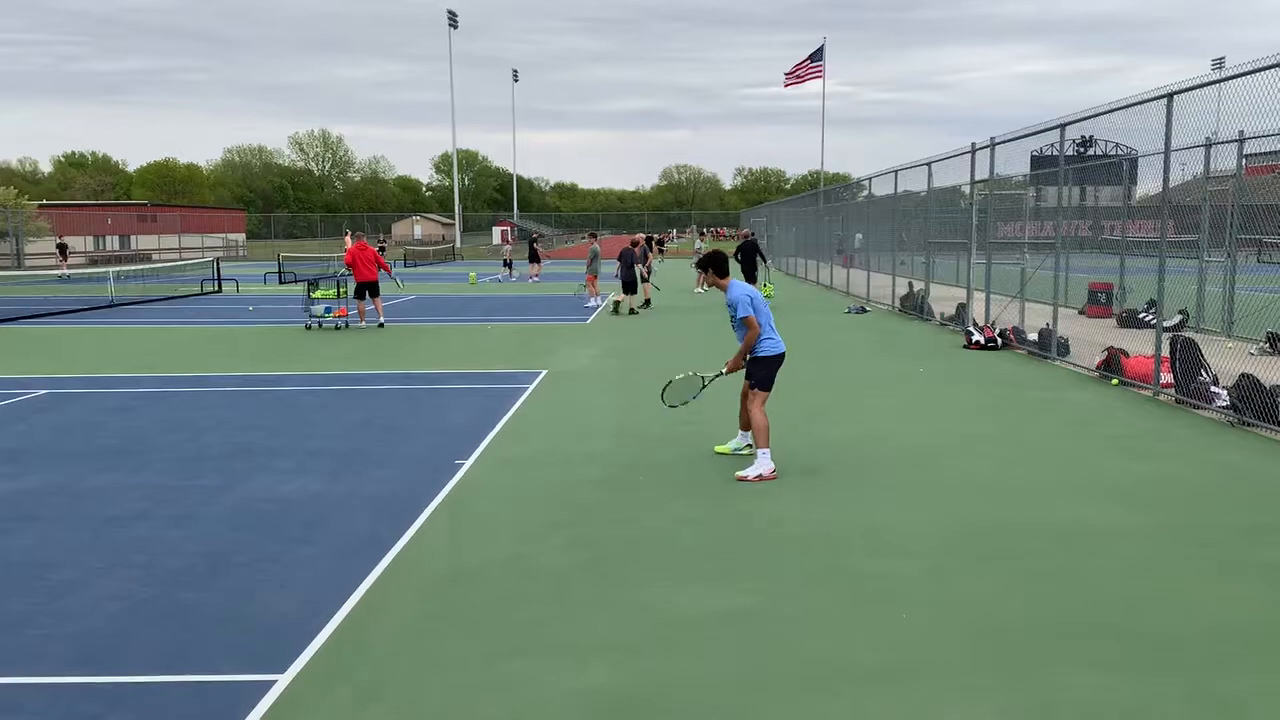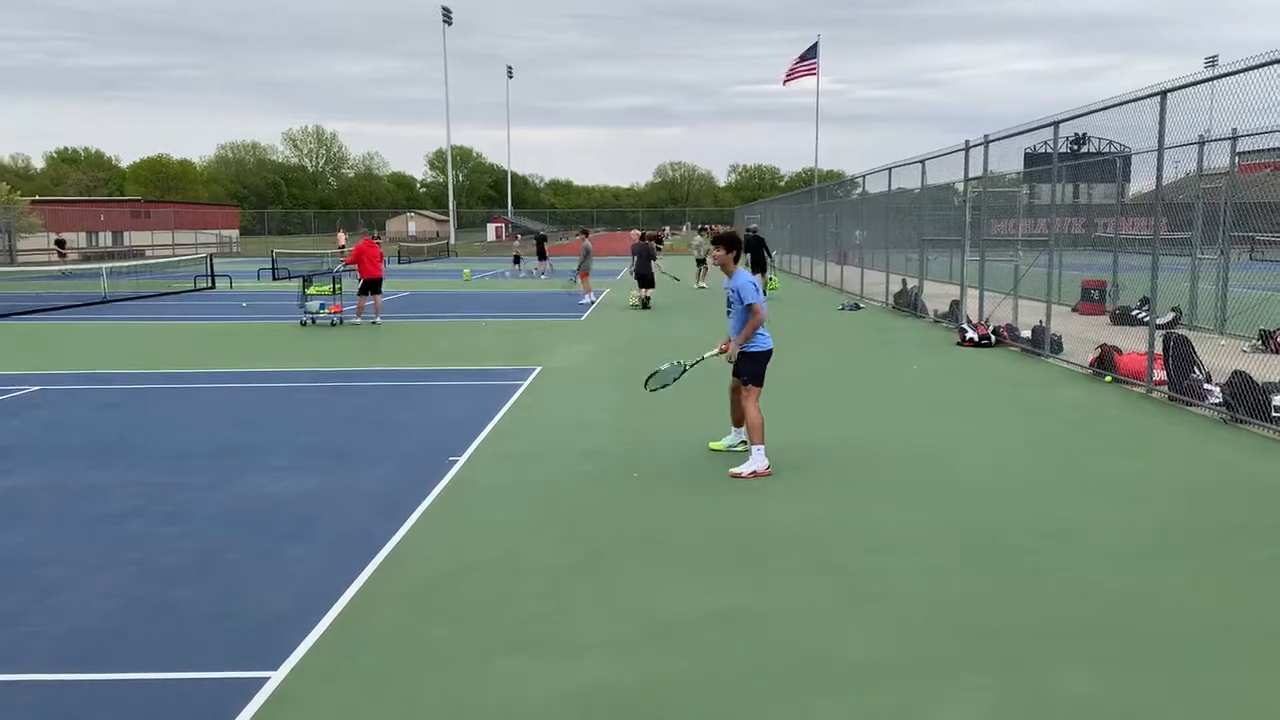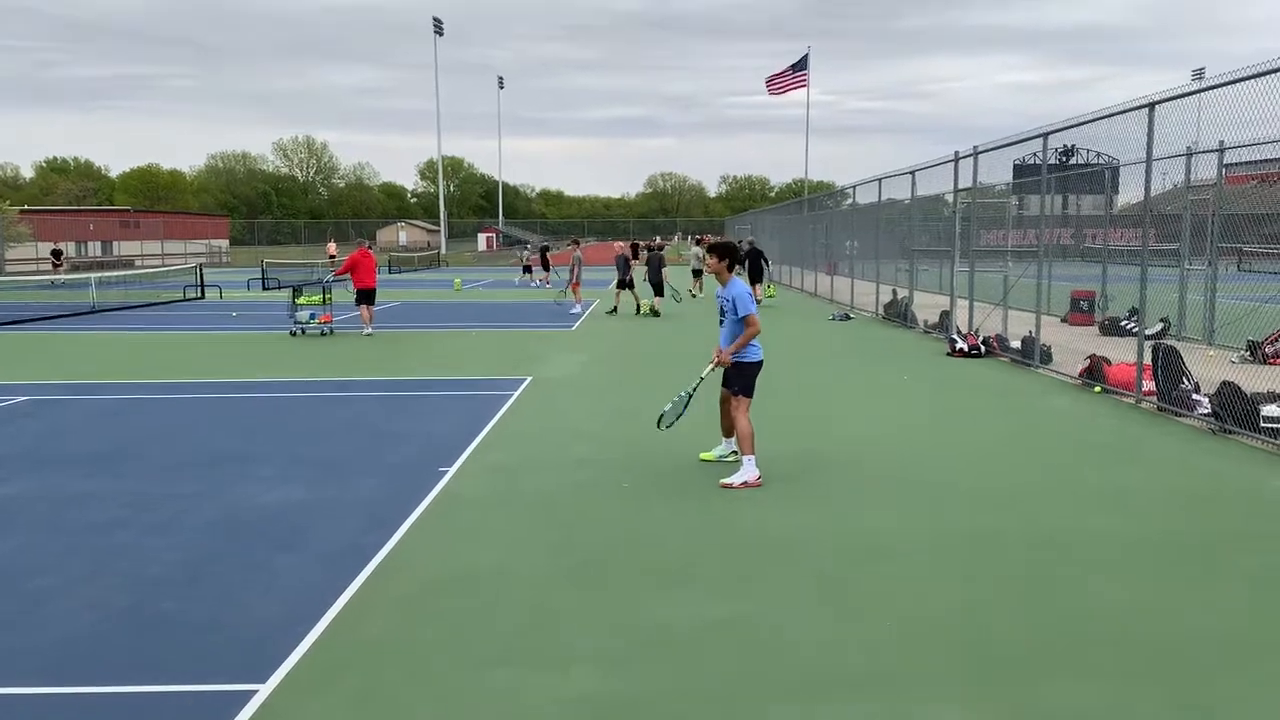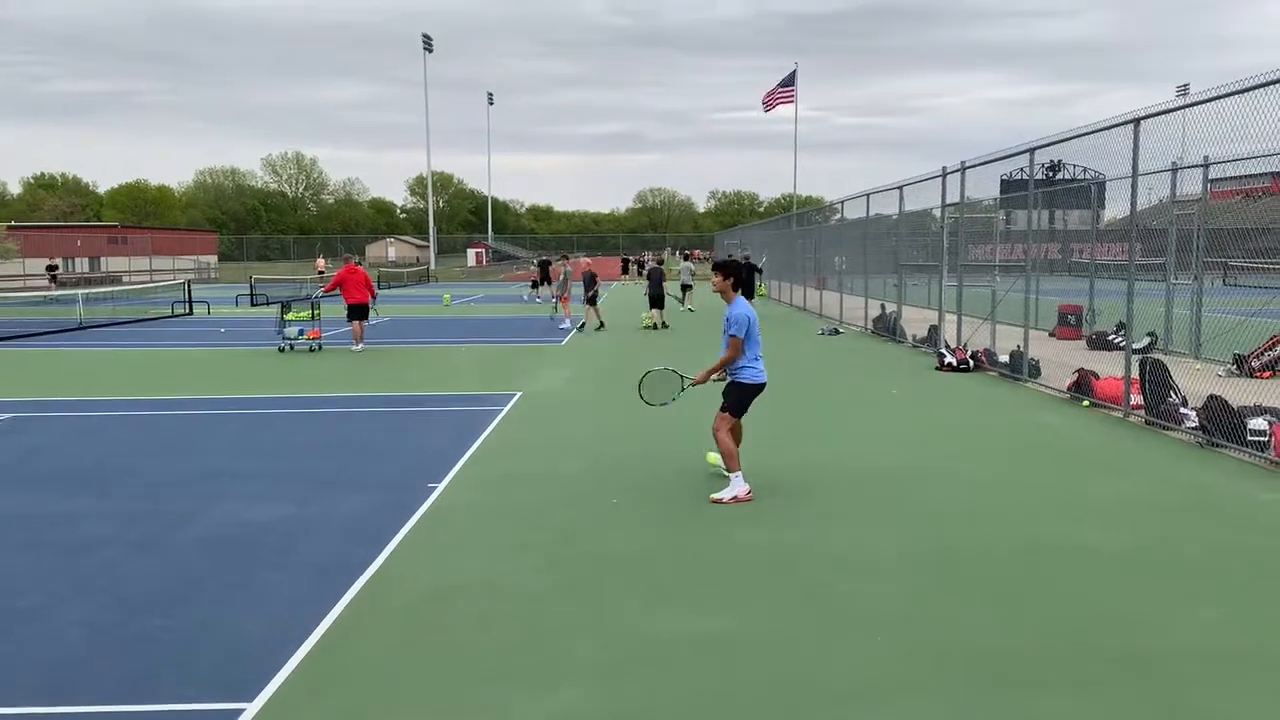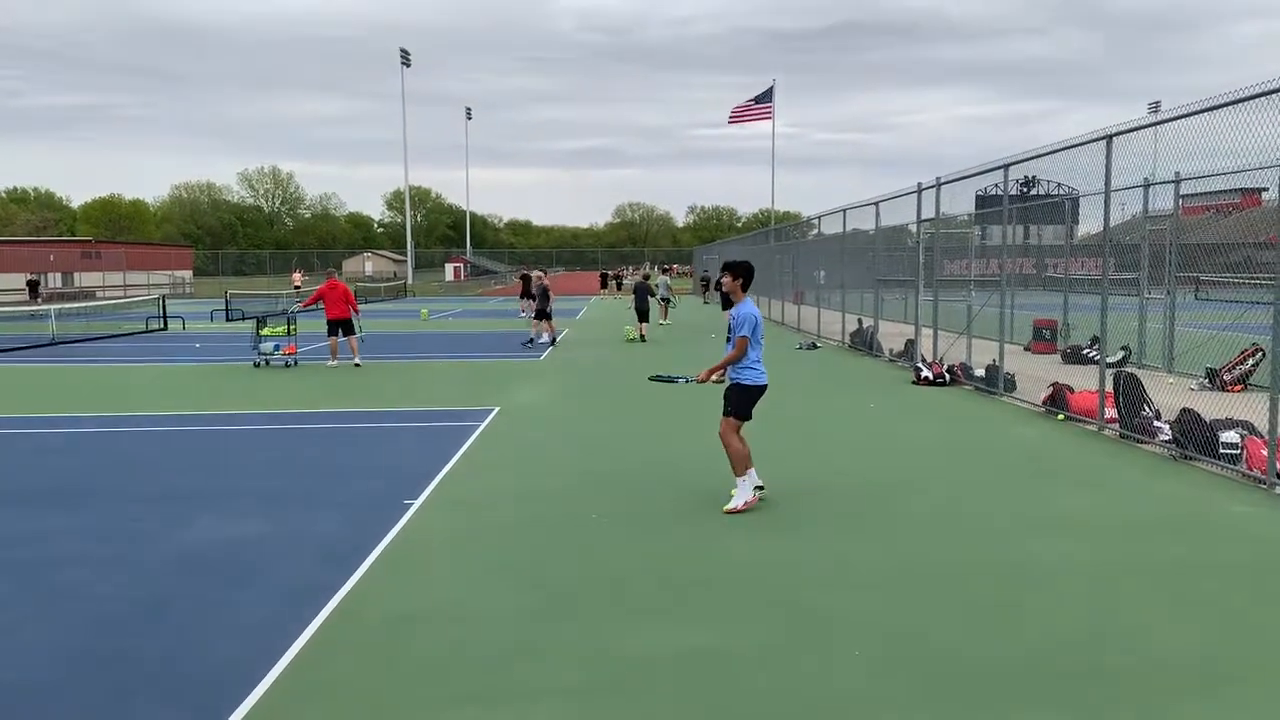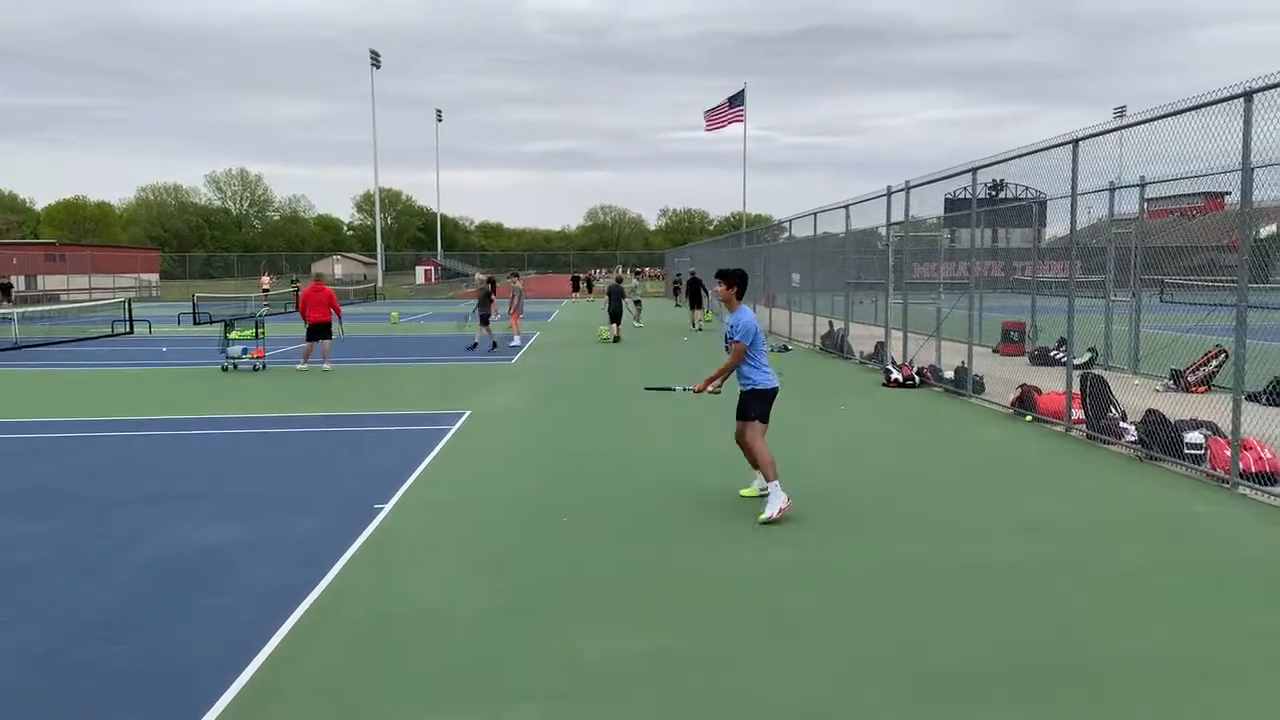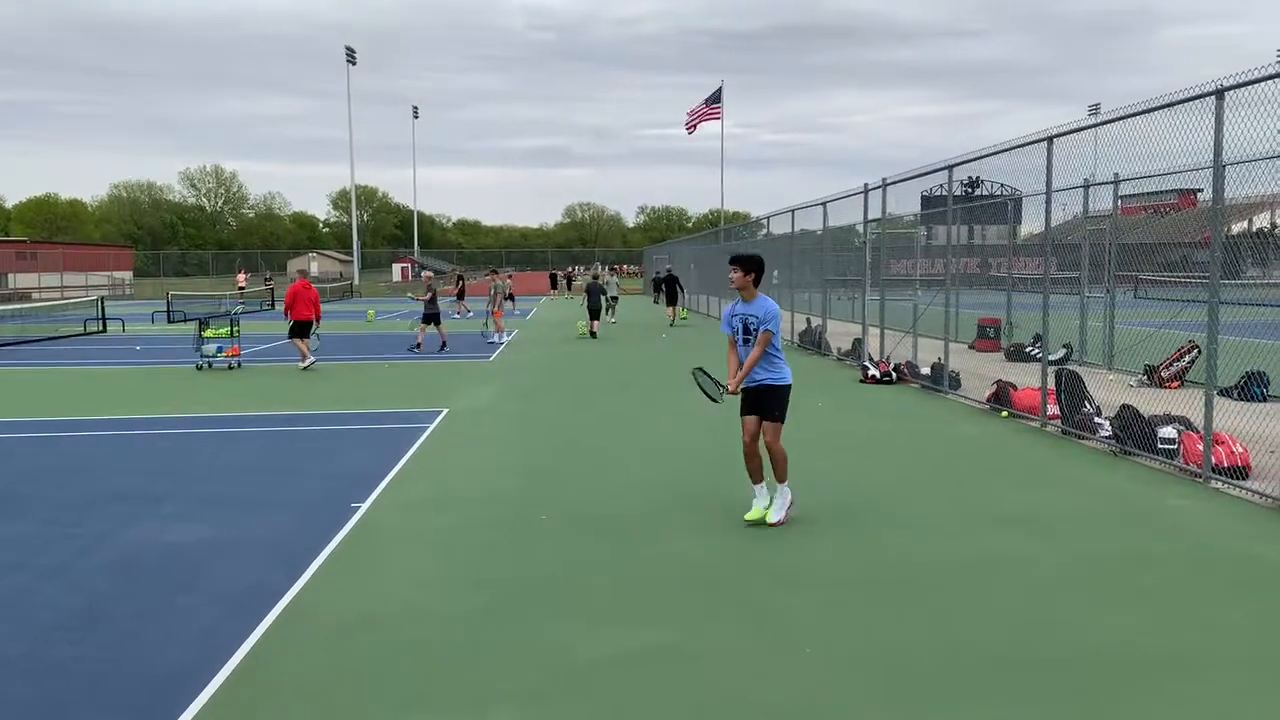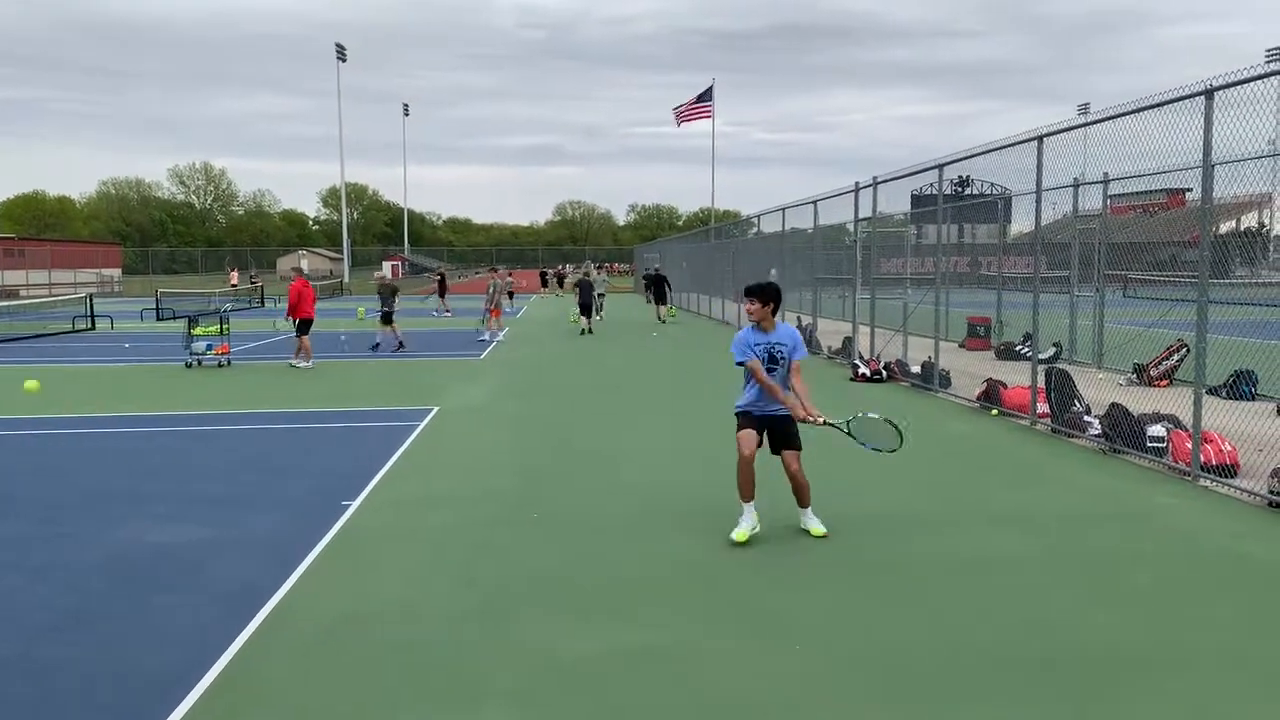
dt=0.5s
person 1, frame 1
left shoulder: (737, 294)
right shoulder: (735, 290)
left elbow: (754, 330)
left wrist: (738, 358)
right wrist: (740, 357)
left hip: (768, 352)
right hip: (762, 351)
left knee: (755, 405)
right knee: (746, 395)
left ankle: (765, 464)
right ankle: (744, 441)
person 1, frame 2
left shoulder: (743, 281)
right shoulder: (731, 280)
left elbow: (759, 316)
left wrist: (736, 344)
right wrist: (729, 340)
left hip: (754, 349)
right hip: (744, 348)
left knee: (749, 401)
right knee: (735, 391)
left ankle: (759, 461)
right ankle: (738, 438)
person 1, frame 3
left shoulder: (739, 291)
right shoulder: (722, 289)
left elbow: (754, 328)
left wrist: (730, 351)
right wrist: (720, 349)
left hip: (746, 359)
right hip: (734, 358)
left knee: (738, 410)
right knee: (725, 401)
left ankle: (750, 471)
right ankle: (728, 447)
person 1, frame 4
left shoulder: (739, 312)
right shoulder: (733, 307)
left elbow: (733, 353)
left wrist: (707, 373)
right wrist: (723, 371)
left hip: (747, 378)
right hip: (743, 376)
left knee: (720, 427)
right knee: (731, 420)
left ankle: (739, 486)
right ankle: (728, 460)
person 1, frame 5
left shoulder: (746, 313)
right shoulder: (737, 309)
left elbow: (739, 352)
left wrist: (711, 371)
right wrist: (722, 371)
left hip: (749, 381)
right hip: (741, 380)
left knee: (726, 431)
right knee: (732, 432)
left ankle: (745, 489)
right ankle: (752, 483)
person 1, frame 6
left shoulder: (746, 322)
right shoulder: (730, 318)
left elbow: (734, 359)
left wrist: (707, 381)
right wrist: (718, 383)
left hip: (762, 386)
right hip: (748, 386)
left knee: (754, 439)
right knee: (740, 436)
left ankle: (778, 496)
right ankle: (763, 481)
person 1, frame 7
left shoulder: (769, 308)
right shoulder: (731, 311)
left elbow: (759, 349)
right elbow: (733, 348)
left wrist: (738, 379)
right wrist: (732, 379)
left hip: (775, 381)
right hip: (750, 384)
left knee: (771, 440)
right knee: (748, 441)
left ankle: (783, 494)
right ankle: (761, 497)
person 1, frame 8
left shoulder: (791, 335)
right shoulder: (743, 339)
left elbow: (795, 376)
right elbow: (762, 379)
left wrist: (806, 408)
right wrist: (793, 406)
left hip: (782, 413)
right hip: (751, 409)
left knee: (794, 470)
right knee: (746, 454)
left ankle: (807, 516)
right ankle: (748, 515)
